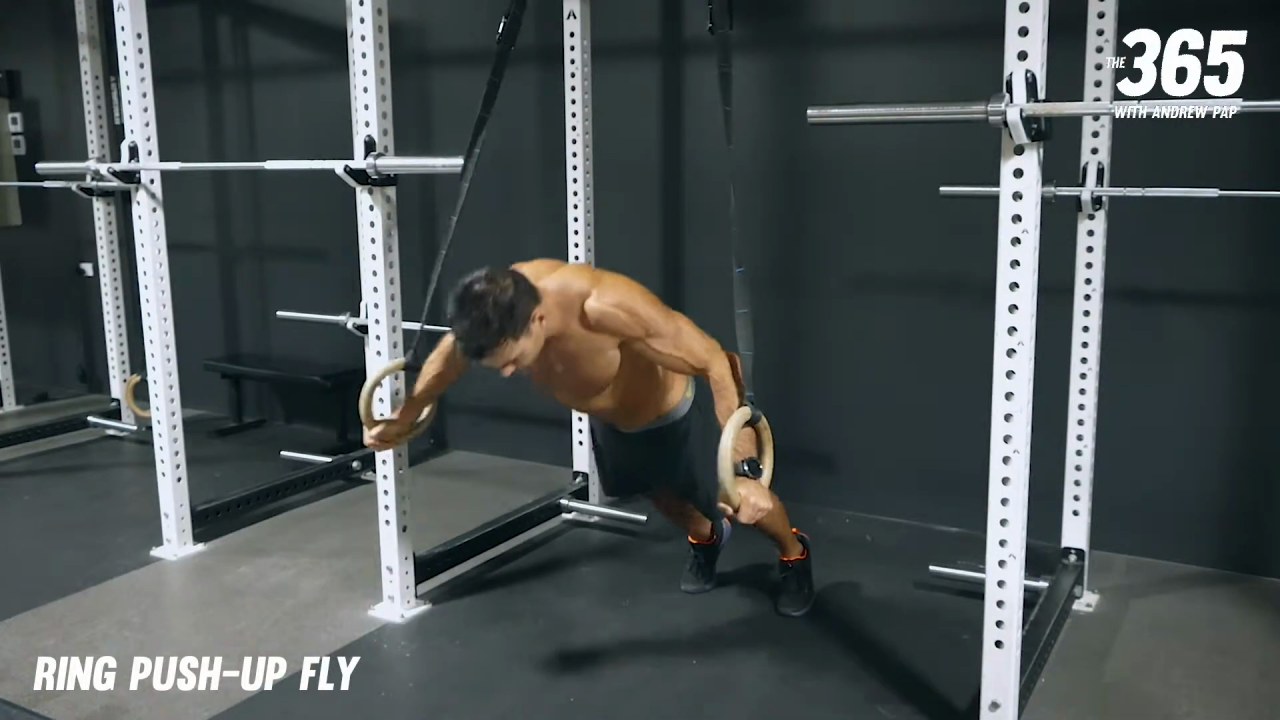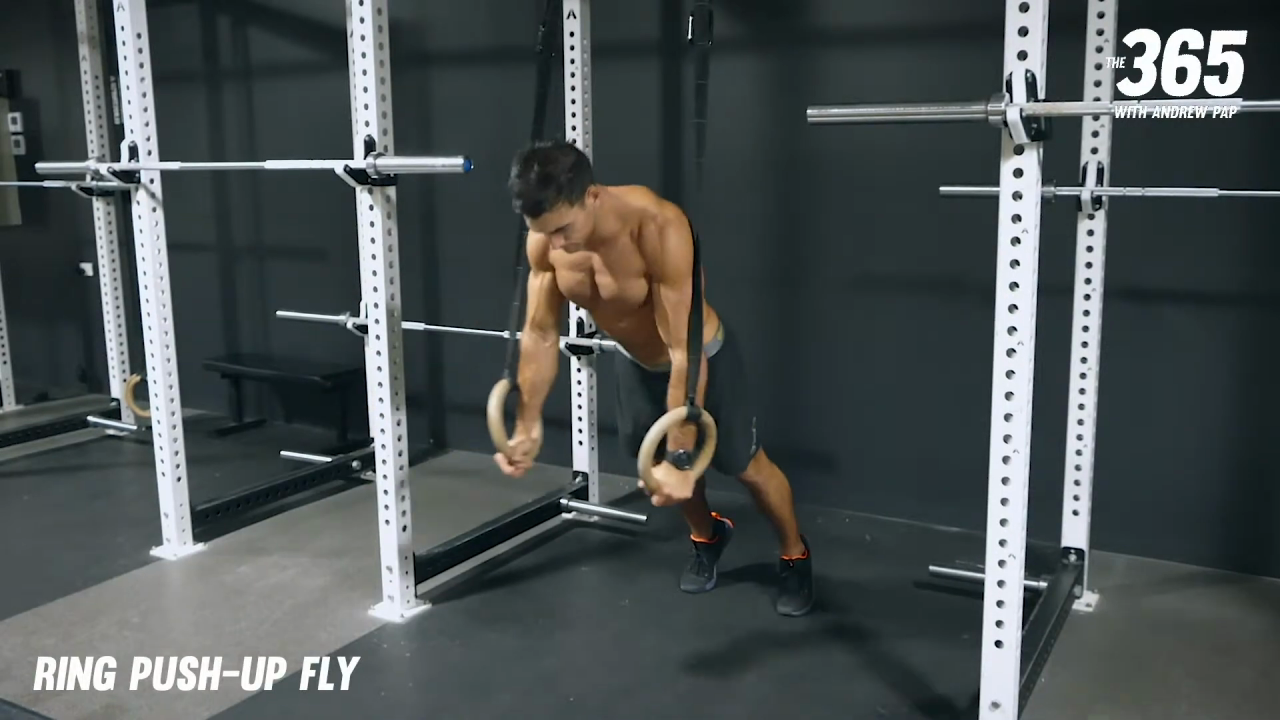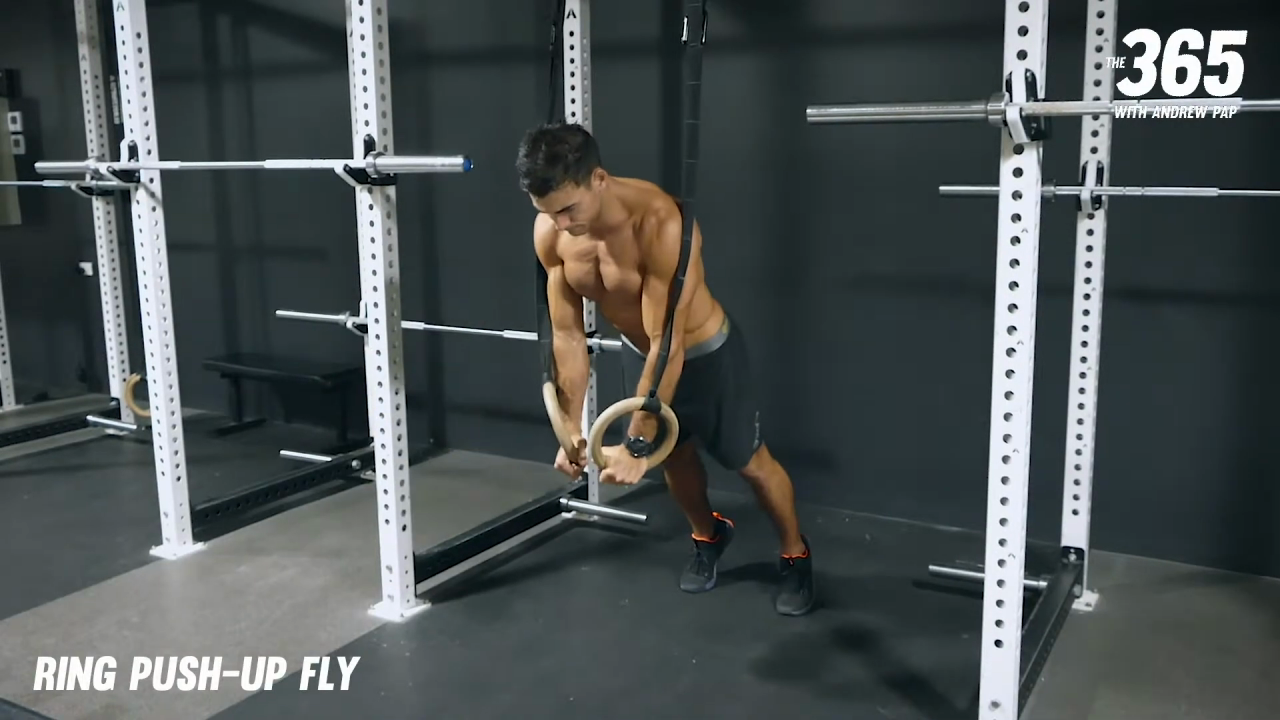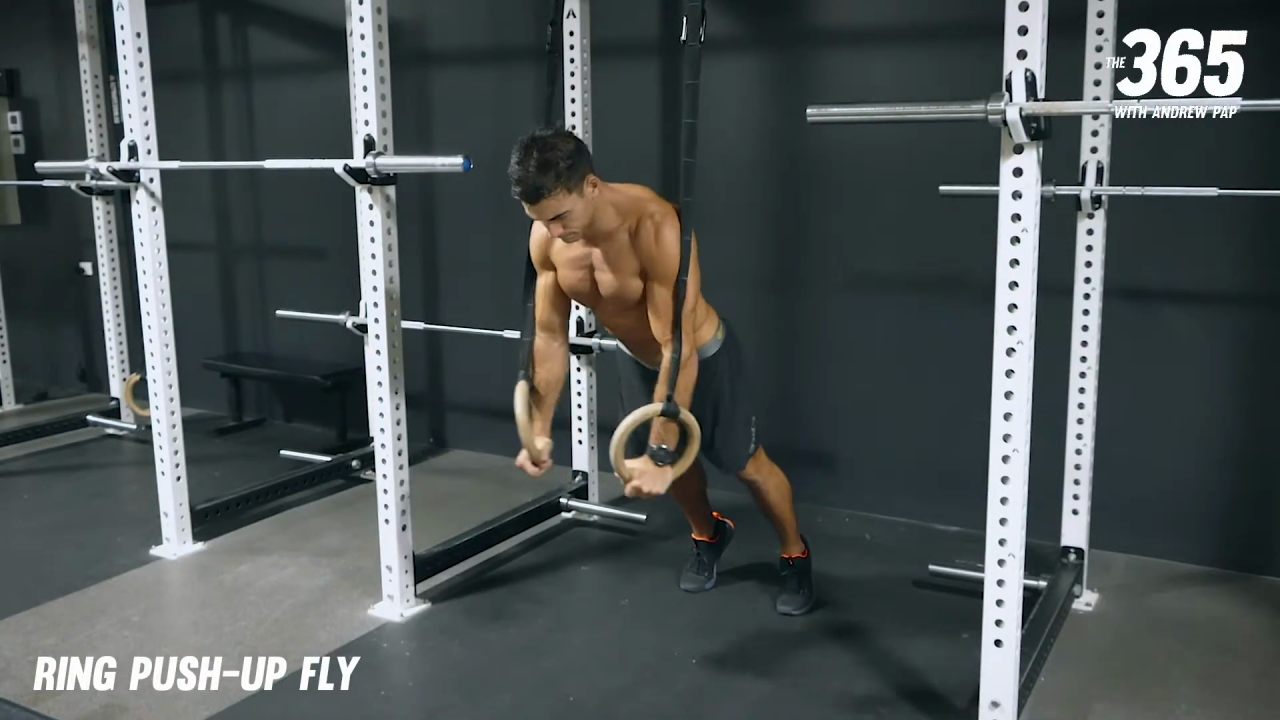
dt=0.5s
person 1, frame 1
left shoulder: (603, 306)
right shoulder: (496, 304)
left elbow: (719, 363)
right elbow: (452, 350)
right wrist: (404, 418)
left hip: (673, 416)
right hip: (610, 423)
left knee: (738, 499)
right knee: (659, 494)
left ankle: (795, 555)
right ankle: (704, 538)
person 1, frame 2
left shoulder: (659, 230)
right shoulder: (543, 240)
left elbow: (680, 353)
right elbow: (539, 334)
left wrist: (678, 458)
right wrist: (528, 428)
left hip: (701, 360)
right hip: (634, 360)
left knee: (746, 466)
right knee: (661, 460)
left ankle: (795, 557)
right ankle: (708, 535)
person 1, frame 3
left shoulder: (661, 224)
right shoulder: (550, 232)
left elbow: (668, 346)
right elbow: (567, 334)
left wrist: (635, 445)
right wrist: (573, 428)
left hip: (705, 353)
right hip: (639, 352)
left knee: (749, 462)
right knee: (673, 454)
left ankle: (795, 555)
right ankle: (708, 535)
person 1, frame 4
left shoulder: (654, 228)
right shoulder: (546, 237)
left elbow: (678, 351)
right elbow: (549, 336)
left wrist: (661, 457)
right wrist: (540, 429)
left hip: (699, 357)
right hip: (636, 360)
left knee: (746, 464)
right knee: (661, 453)
left ankle: (795, 555)
right ankle: (708, 535)
